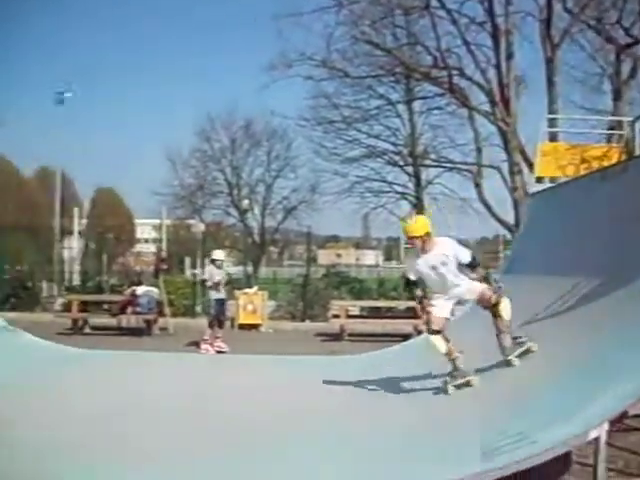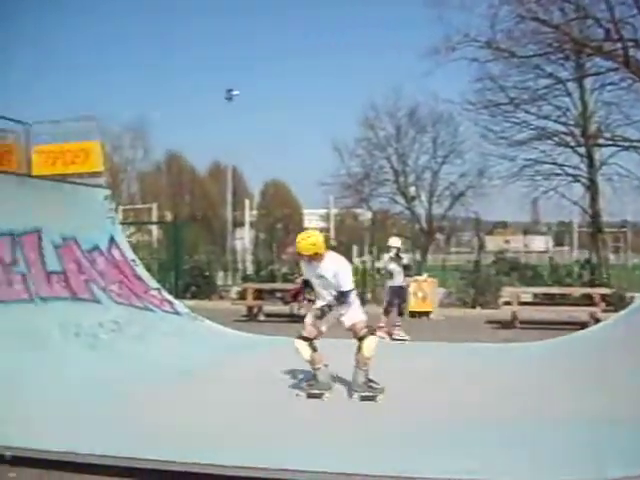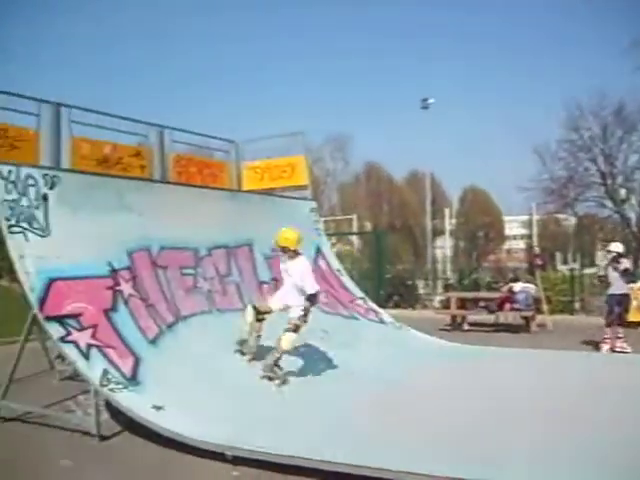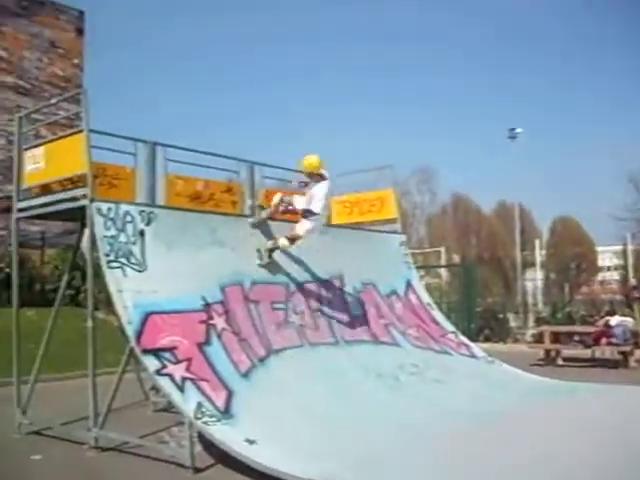
dt=0.4s
person 1, frame 1
left shoulder: (448, 245)
right shoulder: (414, 260)
left elbow: (470, 261)
right elbow: (410, 283)
left wrist: (483, 282)
right wrist: (420, 299)
left hip: (462, 284)
right hip: (440, 296)
left knee: (499, 303)
right knee: (434, 333)
left ankle: (507, 346)
right ankle: (458, 367)
person 1, frame 2
left shoulder: (339, 264)
right shoulder: (306, 262)
left elbow: (345, 295)
left wrist: (326, 308)
left hip: (348, 303)
right hip: (324, 303)
left knee: (368, 337)
right knee: (302, 340)
left ankle: (360, 379)
right ankle: (322, 378)
person 1, frame 3
left shoulder: (303, 268)
right shoulder: (285, 256)
left elbow: (313, 294)
left wrist: (305, 313)
left hip: (298, 303)
right hip: (284, 295)
left knee: (291, 332)
right knee: (254, 309)
left ankle: (271, 362)
right ankle: (252, 343)
person 1, frame 4
left shoulder: (320, 191)
right shoulder: (322, 174)
left elbow: (313, 213)
left wrist: (292, 210)
right wrist: (308, 184)
left hip: (310, 218)
right hip: (306, 202)
left knee: (292, 237)
right knee: (279, 198)
left ankle: (269, 248)
right ankle: (263, 217)
